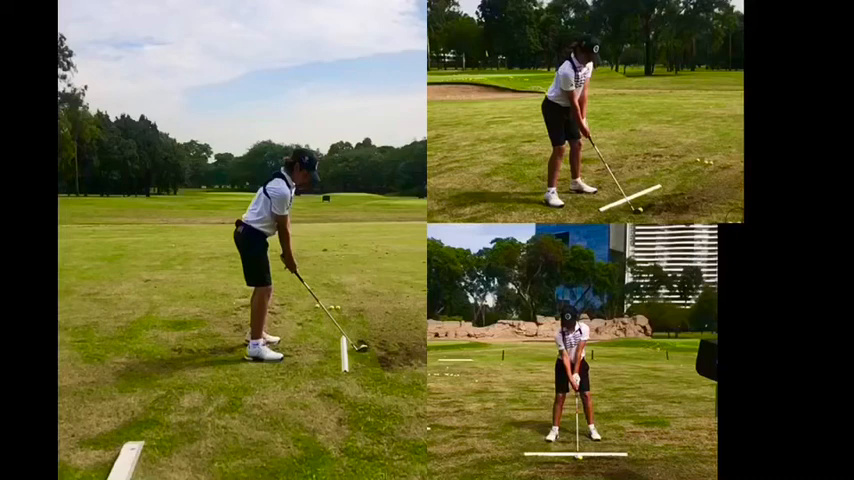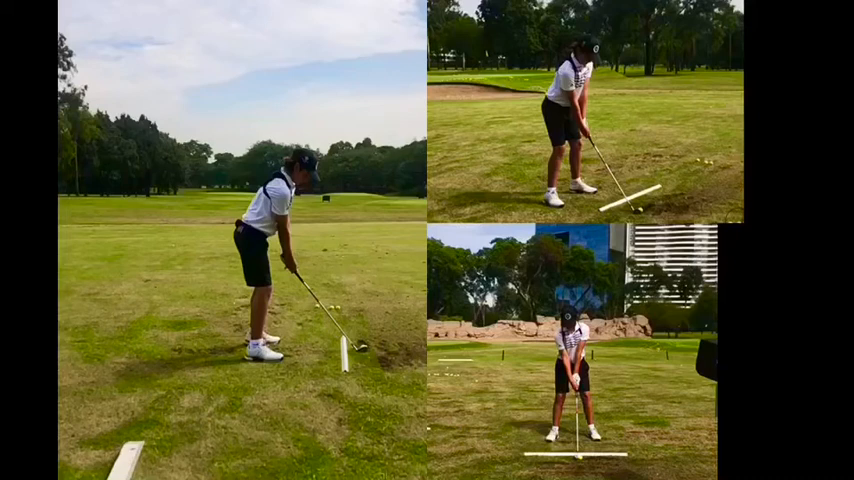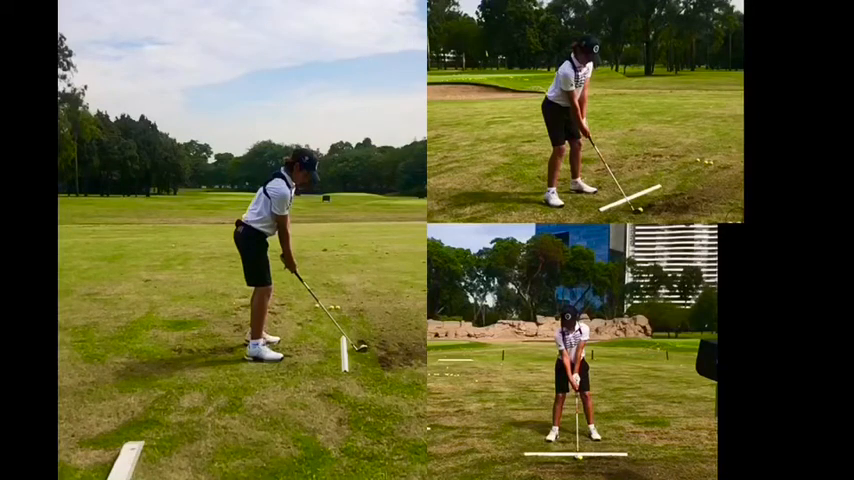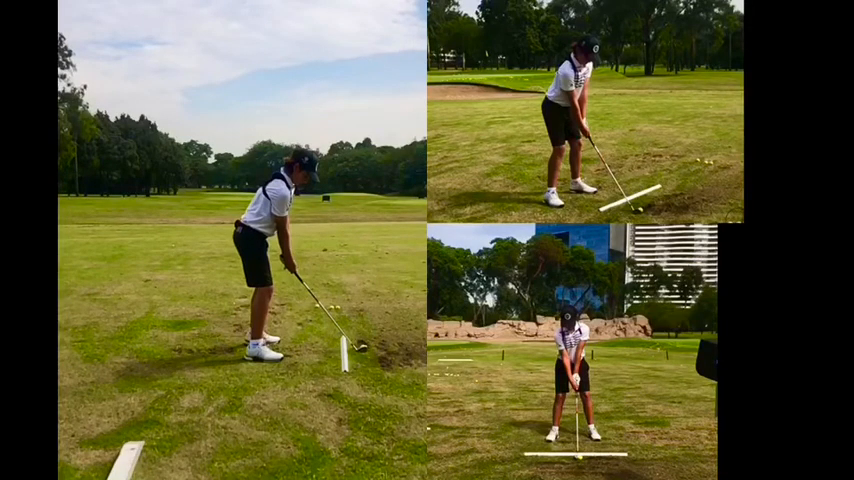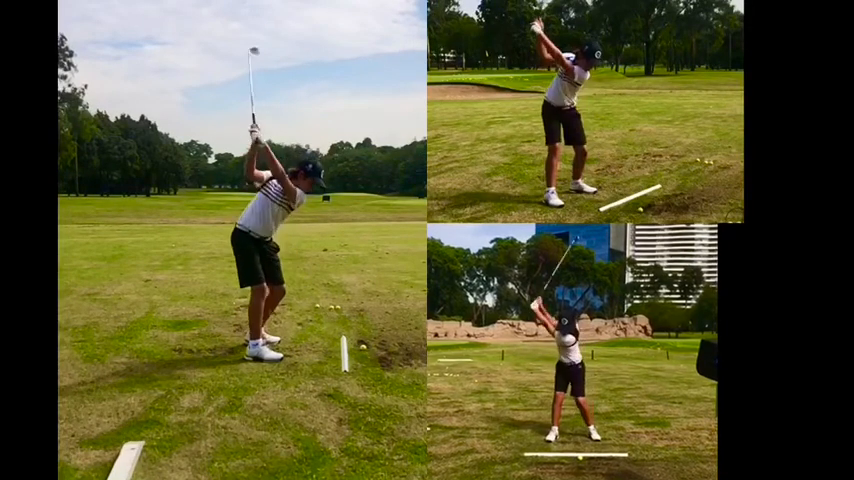
dt=1s
person 1, frame 1
left shoulder: (284, 182)
right shoulder: (282, 191)
left elbow: (283, 223)
right elbow: (283, 228)
left wrist: (287, 253)
right wrist: (289, 257)
left hip: (251, 234)
right hip: (252, 237)
left knee: (261, 287)
right knee: (264, 288)
left ankle: (256, 333)
right ankle: (255, 346)
person 1, frame 2
left shoulder: (284, 182)
right shoulder: (282, 191)
left elbow: (284, 223)
right elbow: (283, 228)
left wrist: (287, 253)
right wrist: (289, 257)
left hip: (250, 234)
right hip: (252, 237)
left knee: (261, 287)
right knee: (264, 289)
left ankle: (256, 332)
right ankle: (255, 346)
person 1, frame 3
left shoulder: (283, 182)
right shoulder: (282, 191)
left elbow: (284, 223)
right elbow: (283, 228)
left wrist: (287, 254)
right wrist: (289, 257)
left hip: (250, 234)
right hip: (252, 237)
left knee: (261, 287)
right knee: (264, 289)
left ankle: (256, 333)
right ankle: (255, 346)
person 1, frame 4
left shoulder: (283, 182)
right shoulder: (282, 191)
left elbow: (284, 224)
right elbow: (282, 229)
left wrist: (286, 253)
right wrist: (289, 258)
left hip: (250, 235)
right hip: (251, 237)
left knee: (262, 287)
right knee: (266, 289)
left ankle: (256, 333)
right ankle: (255, 346)
person 1, frame 5
left shoulder: (298, 196)
right shoulder: (271, 178)
left elbow: (282, 178)
right elbow: (250, 176)
right wrist: (254, 147)
left hip: (264, 242)
right hip: (244, 237)
left knee: (278, 290)
right knee: (260, 289)
left ankle: (257, 331)
right ankle: (255, 346)
person 2, frame 1
left shoulder: (588, 64)
right shoulder: (567, 71)
left elbow: (584, 92)
right elbow: (573, 101)
left wrist: (584, 119)
right wrist: (581, 125)
left hip: (567, 108)
right hip: (554, 108)
left knee: (577, 144)
right knee: (560, 148)
left ankle: (576, 182)
right ankle: (551, 191)
person 2, frame 2
left shoulder: (588, 65)
right shoulder: (567, 71)
left elbow: (584, 93)
right elbow: (573, 101)
left wrist: (584, 119)
right wrist: (581, 125)
left hip: (567, 108)
right hip: (553, 108)
left knee: (577, 144)
right knee: (560, 148)
left ankle: (576, 182)
right ankle: (550, 192)
person 2, frame 3
left shoulder: (588, 65)
right shoulder: (567, 71)
left elbow: (584, 92)
right elbow: (573, 101)
left wrist: (584, 118)
right wrist: (581, 125)
left hip: (567, 108)
right hip: (554, 108)
left knee: (577, 143)
right knee: (560, 148)
left ankle: (576, 182)
right ankle: (551, 192)
person 2, frame 4
left shoulder: (588, 65)
right shoulder: (567, 71)
left elbow: (584, 92)
right elbow: (573, 101)
left wrist: (584, 118)
right wrist: (581, 125)
left hip: (567, 108)
right hip: (553, 108)
left knee: (577, 144)
right knee: (559, 148)
left ankle: (576, 182)
right ankle: (551, 191)
person 2, frame 5
left shoulder: (583, 74)
right shoulder: (569, 57)
right elbow: (545, 58)
right wrist: (539, 37)
left hip: (568, 111)
right hip: (550, 108)
left knee: (582, 150)
right knee: (555, 148)
left ankle: (576, 182)
right ankle: (550, 191)
person 3, frame 1
left shoulder: (584, 328)
right shoulder: (559, 335)
left elbow: (579, 351)
right elbow: (565, 356)
left wrist: (576, 373)
right wrist: (570, 378)
left hip: (580, 363)
right hip: (563, 365)
left knee: (586, 395)
right knee: (560, 396)
left ankle: (592, 428)
right ankle: (555, 430)
person 3, frame 2
left shoulder: (584, 329)
right shoulder: (559, 335)
left elbow: (579, 351)
right elbow: (565, 356)
left wrist: (576, 373)
right wrist: (570, 378)
left hip: (580, 364)
right hip: (563, 365)
left knee: (586, 395)
right knee: (560, 396)
left ankle: (592, 428)
right ankle: (555, 430)
person 3, frame 3
left shoulder: (584, 329)
right shoulder: (559, 334)
left elbow: (579, 351)
right elbow: (565, 356)
left wrist: (576, 372)
right wrist: (570, 378)
left hip: (579, 364)
right hip: (563, 365)
left knee: (586, 394)
right knee: (560, 396)
left ankle: (592, 428)
right ankle: (555, 429)
person 3, frame 4
left shoulder: (584, 329)
right shoulder: (559, 334)
left elbow: (579, 351)
right elbow: (565, 356)
left wrist: (576, 373)
right wrist: (570, 378)
left hip: (580, 363)
right hip: (563, 365)
left knee: (586, 395)
right knee: (560, 396)
left ankle: (592, 428)
right ankle: (555, 429)
person 3, frame 5
left shoulder: (568, 338)
right shoulder: (567, 325)
left elbow: (550, 326)
right elbow: (553, 322)
left wrist: (536, 310)
right wrist: (540, 308)
left hip: (575, 367)
right hip: (562, 365)
left knee: (580, 400)
right knee: (558, 397)
left ankle: (591, 428)
right ankle: (554, 429)
